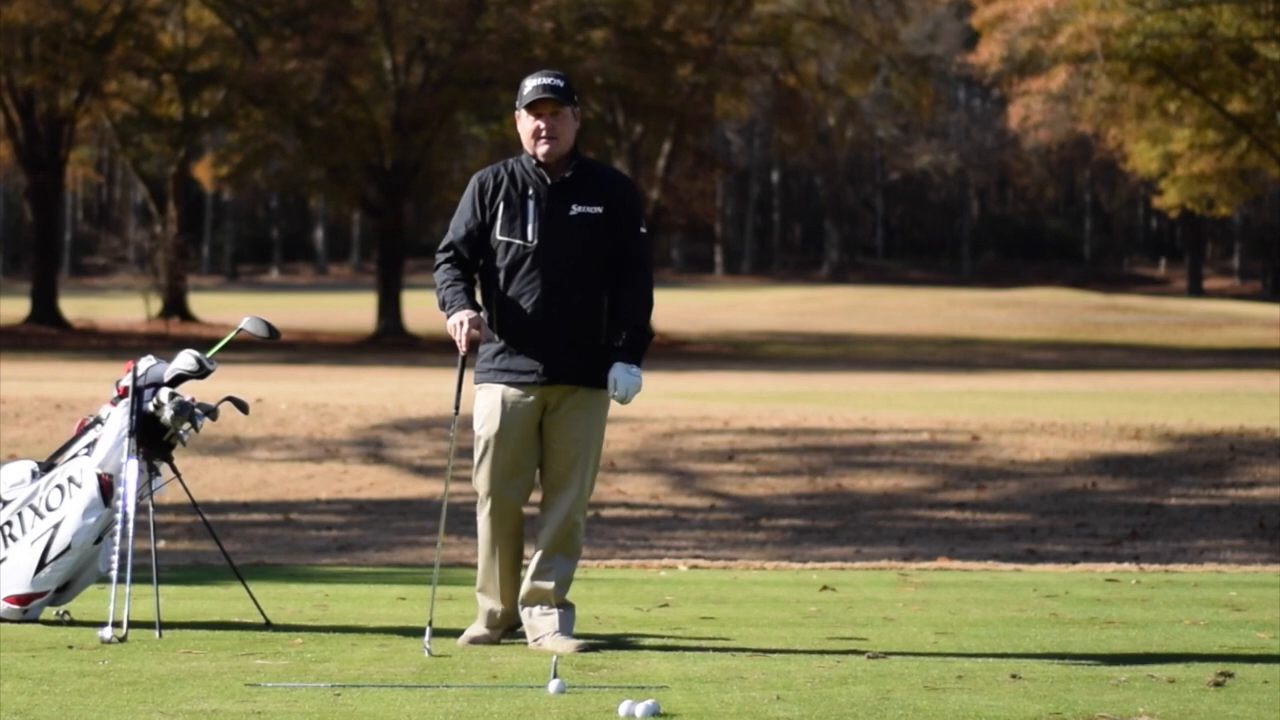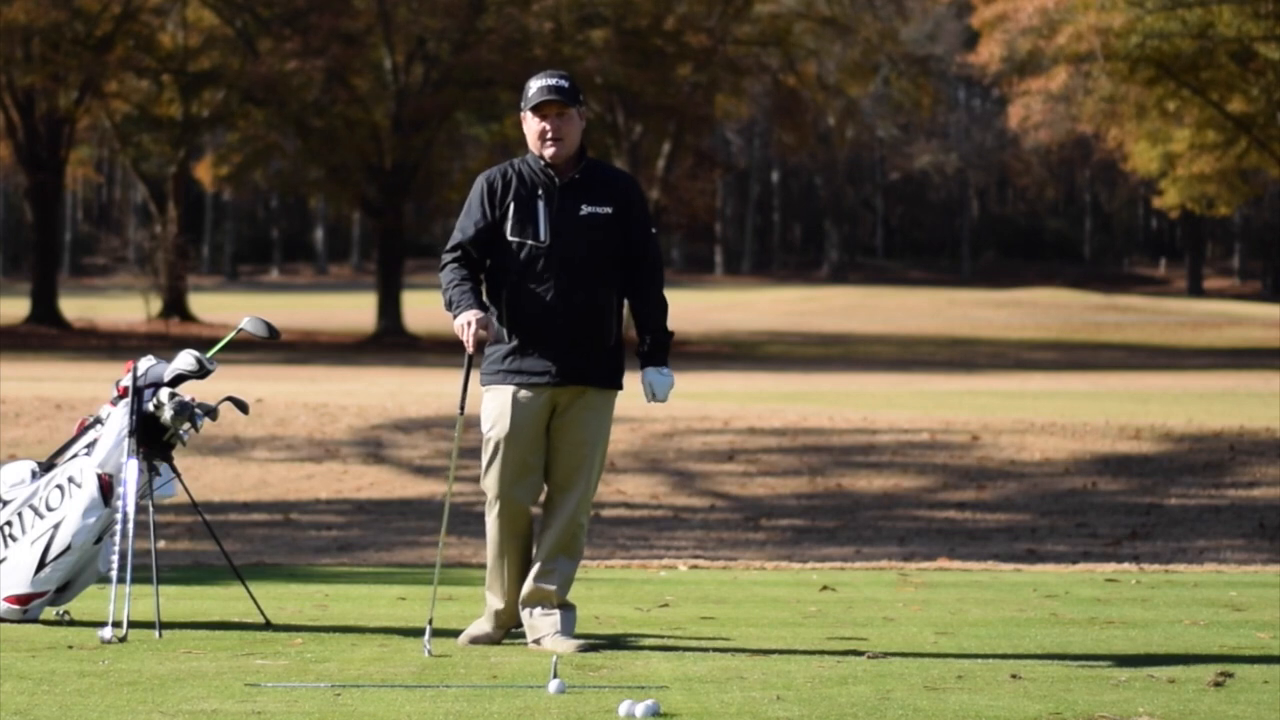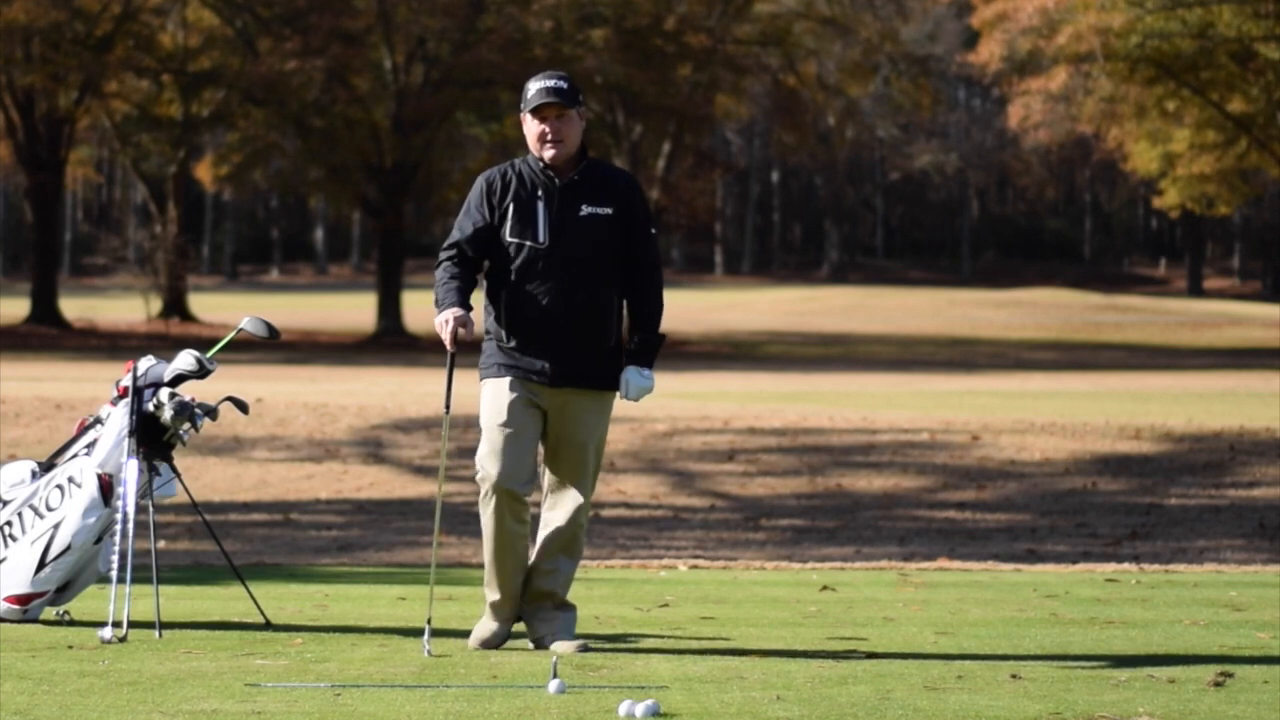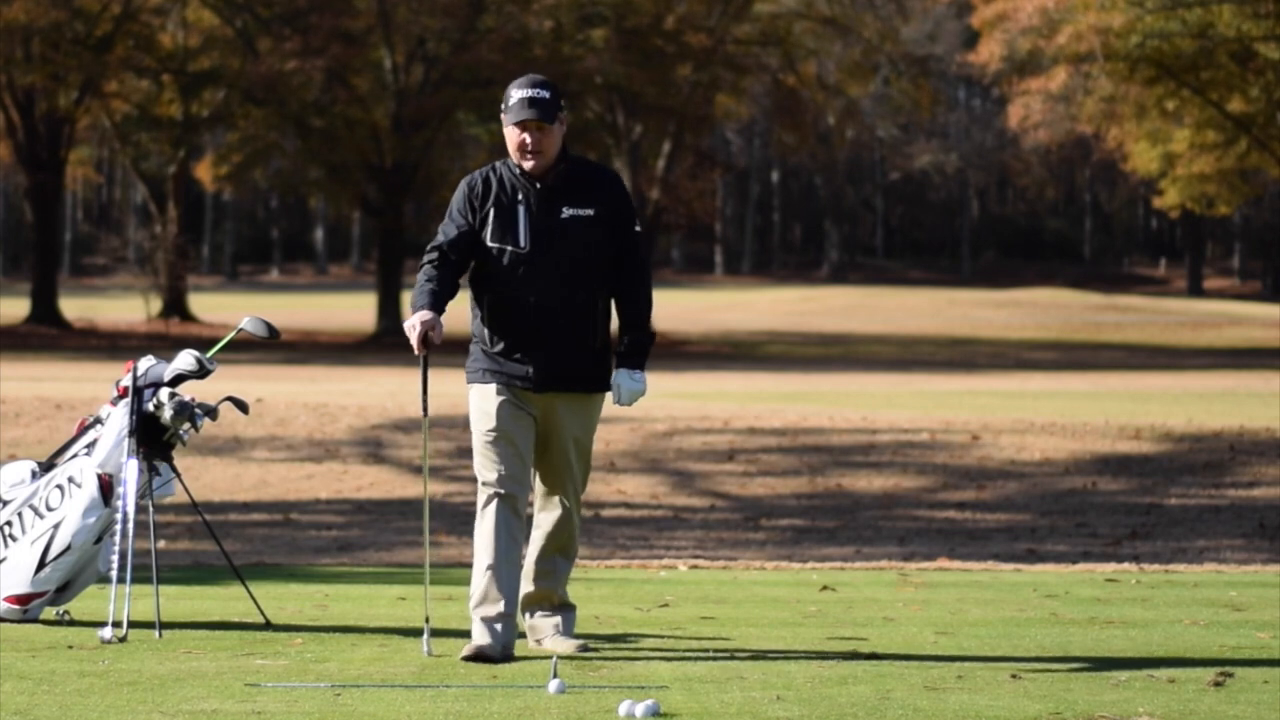
dt=0.4s
person 1, frame 1
left shoulder: (612, 190)
right shoulder: (491, 185)
left elbow: (634, 278)
right elbow: (453, 257)
left wrist: (628, 353)
right wrist: (460, 305)
left hip: (583, 376)
right hip: (505, 369)
left knee: (567, 500)
right knee: (498, 494)
left ankle: (545, 611)
right ankle: (497, 607)
person 1, frame 2
left shoulder: (618, 191)
right shoulder: (497, 185)
left elbow: (644, 279)
right elbow: (459, 257)
left wrist: (654, 354)
right wrist: (467, 304)
left hip: (591, 374)
right hip: (513, 366)
left knee: (571, 498)
right knee: (506, 495)
left ankle: (545, 612)
right ankle: (503, 606)
person 1, frame 3
left shoulder: (619, 190)
right shoulder: (497, 185)
left elbow: (643, 278)
right elbow: (458, 255)
left wrist: (641, 354)
right wrist: (452, 302)
left hip: (589, 375)
right hip: (512, 365)
left knee: (570, 498)
right knee: (502, 482)
left ankle: (548, 612)
right ankle: (503, 603)
person 1, frame 4
left shoulder: (603, 189)
right shoulder: (480, 189)
left elbow: (632, 277)
right elbow: (444, 256)
left wrist: (632, 356)
right wrist: (426, 305)
left hip: (576, 376)
right hip: (499, 372)
left knee: (561, 500)
right knee: (498, 492)
left ankle: (546, 614)
right ankle: (493, 626)
